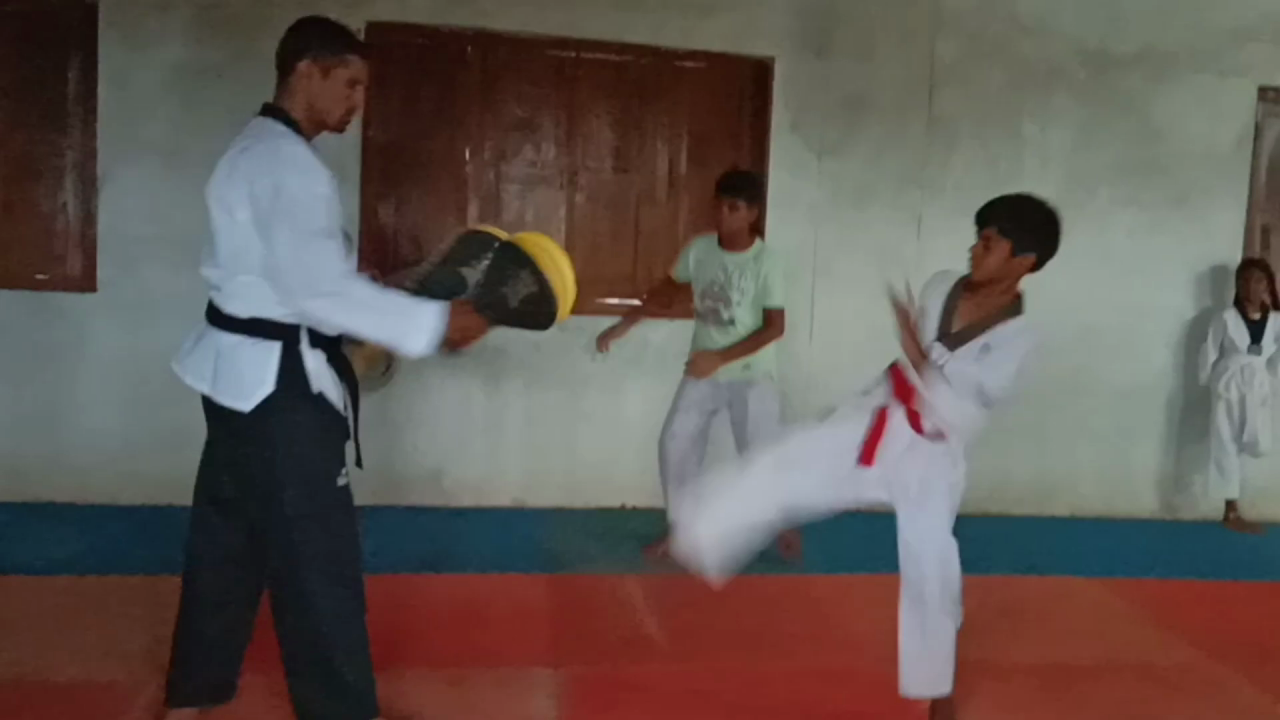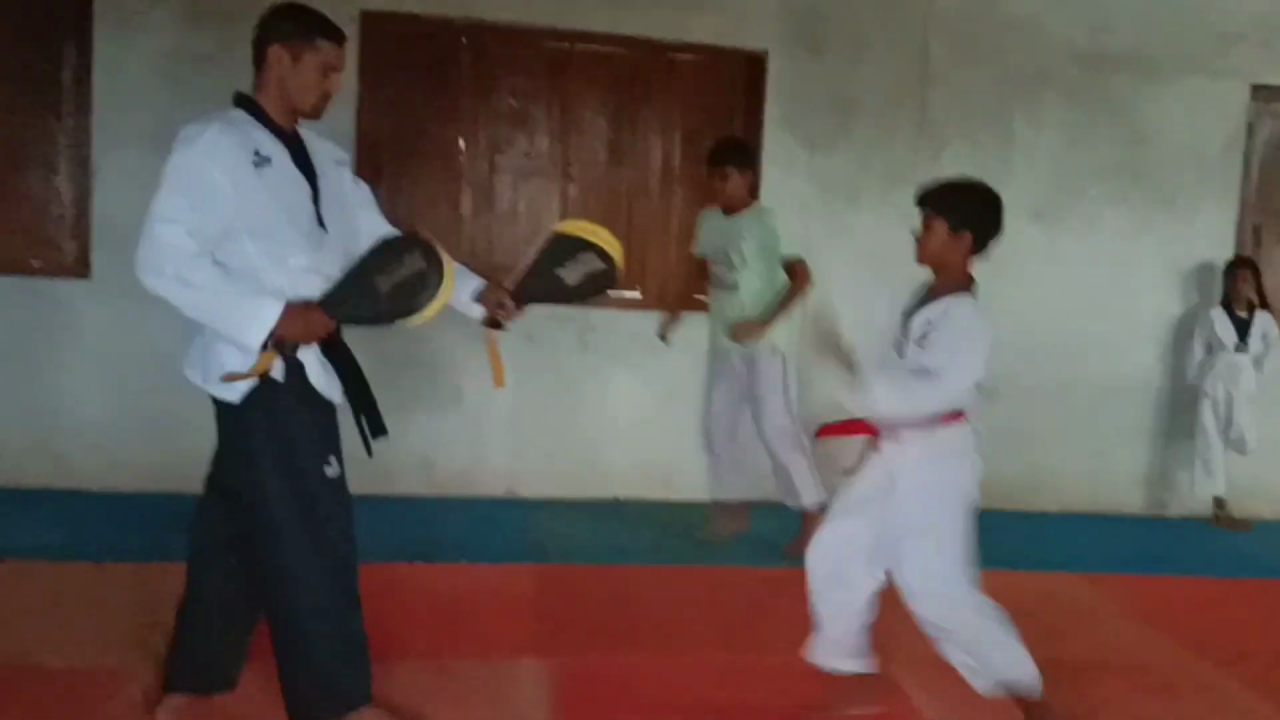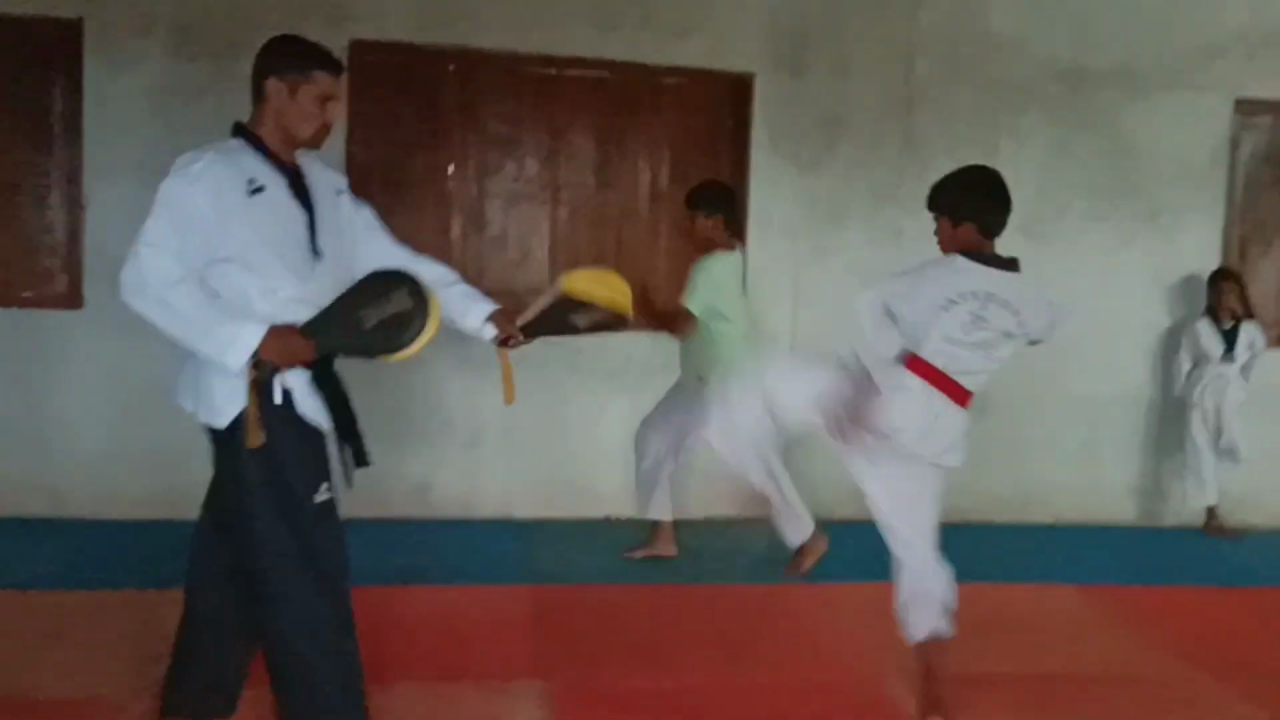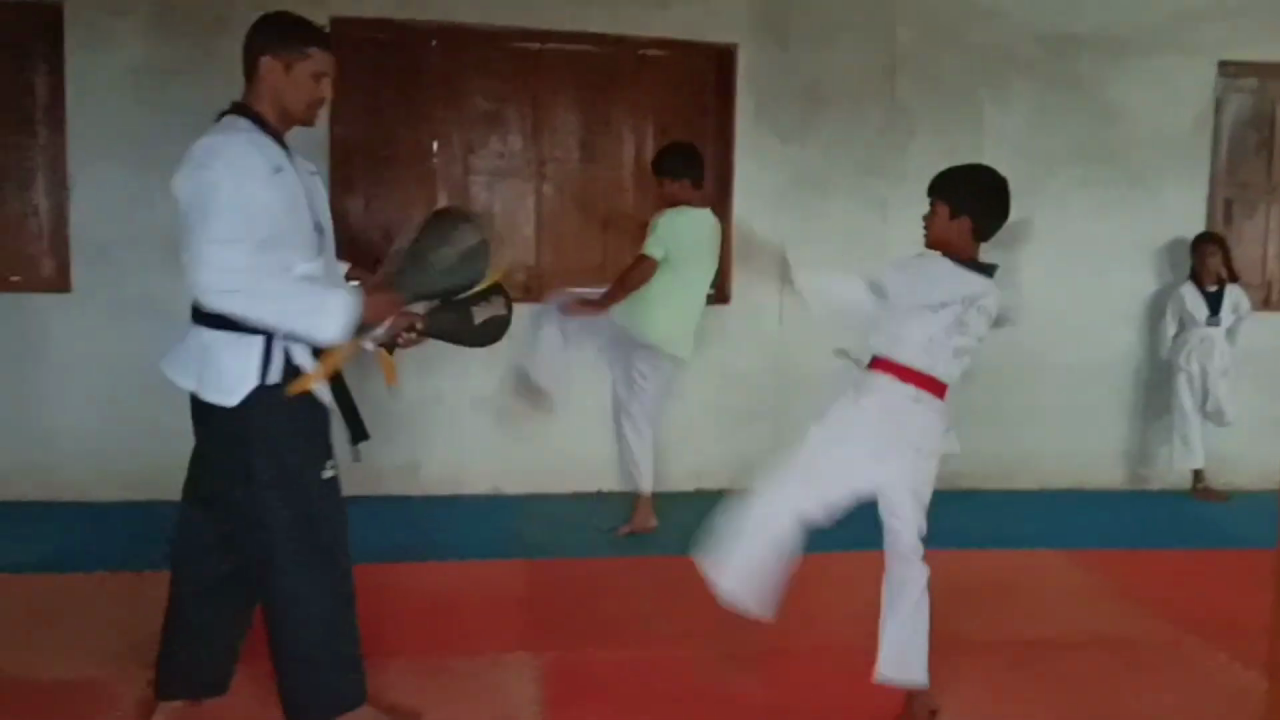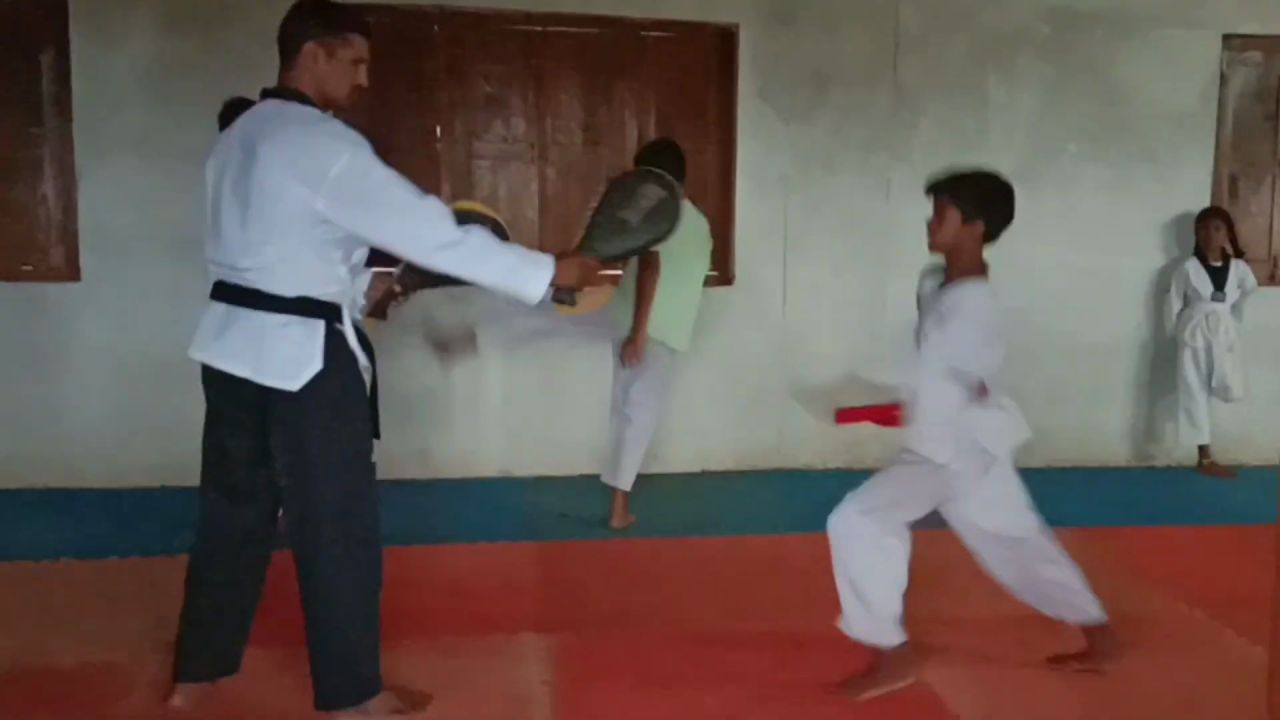
dt=0.3s
person 1, frame 1
left shoulder: (259, 149)
right shoulder: (287, 164)
right elbow: (320, 287)
left wrist: (379, 316)
right wrist: (434, 324)
left hip: (238, 365)
right hip: (274, 375)
left knee: (228, 531)
right knee: (315, 547)
person 1, frame 2
left shoulder: (322, 157)
right shoulder: (213, 144)
left elbow: (380, 240)
right elbow: (163, 257)
left wrist: (473, 291)
right wrist: (269, 318)
left hip: (295, 366)
right hip: (262, 368)
left knee: (239, 522)
right knee: (310, 535)
person 1, frame 3
left shoulder: (325, 186)
right shoulder: (206, 176)
left elbow: (394, 263)
right elbow: (147, 281)
left wrist: (483, 315)
right wrist: (251, 341)
left hip: (294, 391)
right hip: (252, 394)
left knee: (236, 549)
right knee: (301, 559)
person 1, frame 4
left shoulder: (288, 160)
right shoulder: (231, 155)
left elbow: (306, 271)
right elbow: (221, 277)
left wrist: (370, 321)
right wrist: (350, 308)
left hip: (231, 367)
right hip: (256, 371)
left knee: (224, 523)
right knee: (306, 536)
person 1, frame 5
left shoulder: (240, 136)
right shoulder: (323, 143)
right elbow: (426, 231)
left wrist: (352, 285)
right wrist: (547, 271)
left hip: (237, 342)
right hip: (302, 352)
left knee: (235, 508)
right knee: (337, 523)
person 2, frame 1
left shoulder: (1016, 338)
right shoulder: (942, 287)
left elbow: (950, 408)
left wrist: (915, 351)
left hip: (929, 456)
right hip: (876, 421)
left knee: (929, 579)
right knee: (768, 481)
right ankle: (692, 554)
person 2, frame 2
left shoulder: (963, 319)
right shoulder: (932, 301)
left elbow: (922, 399)
left hip: (933, 463)
right hip: (900, 458)
left knee: (938, 595)
right knee: (833, 555)
person 2, frame 3
left shoulder: (943, 272)
right shoulder: (1028, 295)
left elbow: (880, 327)
right elbow: (1042, 326)
left hip: (899, 399)
right hip: (942, 428)
left knee: (765, 386)
right knee: (917, 553)
person 2, frame 4
left shoulder: (924, 269)
right shoulder: (988, 288)
left elbow: (847, 291)
left wrist: (791, 271)
left hip: (878, 412)
right hip: (925, 422)
left knee: (778, 498)
right knee: (904, 551)
left ankle: (742, 589)
person 2, frame 5
left shoulder: (972, 307)
right shoulder: (952, 288)
left elbow: (945, 399)
left hip: (960, 441)
right hip: (964, 434)
left knee: (858, 523)
right knee: (1015, 538)
left ankle: (892, 655)
right ankle: (1098, 638)
person 3, frame 1
left shoulder: (764, 260)
right shoulder: (699, 248)
left elbow: (775, 327)
right elbow: (669, 289)
left wrist: (721, 358)
right wrist: (625, 324)
left hip: (751, 374)
right hip: (703, 371)
right knee: (675, 442)
person 3, frame 2
left shoulder: (764, 221)
right shoulder: (707, 220)
left elbow: (800, 276)
left wrist: (763, 324)
right wrist: (677, 313)
left hip: (761, 344)
right hip: (725, 344)
left knee: (776, 427)
right knee: (718, 425)
left ankle: (812, 509)
right ankle: (733, 508)
person 3, frame 3
left shoulder: (708, 269)
right shoulder: (733, 253)
left elbow: (680, 326)
left wrist: (644, 307)
left hip: (728, 380)
right hip: (700, 379)
right knee: (651, 442)
left ankle: (808, 539)
right ankle: (663, 538)
person 3, frame 4
left shoulder: (670, 220)
right shoulder: (712, 225)
left elbow: (643, 270)
left wrist: (598, 305)
left hip: (638, 319)
right hip: (675, 341)
left knee: (556, 316)
right knee: (636, 418)
left ankle: (537, 380)
right ankle: (643, 509)
person 3, frame 5
right shoulder: (700, 223)
left elbow: (651, 269)
left wrist: (638, 332)
left hip: (639, 322)
right hip: (671, 335)
right knee: (636, 415)
right ankle: (619, 508)
person 4, frame 1
right shoulder: (1226, 318)
right elbow: (1208, 354)
right wrist: (1211, 384)
left hip: (1257, 390)
right hip: (1229, 388)
right knee: (1226, 447)
right ankle: (1232, 511)
person 4, frame 2
right shoulder: (1213, 316)
right elbow: (1197, 352)
right wrist: (1198, 381)
left hip: (1243, 386)
right hip: (1215, 386)
left knee: (1244, 443)
right knee: (1211, 444)
right ankle: (1220, 507)
person 4, frame 3
left shoulder: (1249, 329)
right shoulder: (1198, 328)
left elbow: (1257, 354)
right elbow: (1183, 364)
left wrist: (1240, 381)
right wrist: (1185, 394)
left hip: (1231, 397)
right hip: (1204, 396)
left knee: (1235, 452)
right knee: (1202, 454)
right ankle: (1212, 517)
person 4, frame 4
left shoulder: (1233, 292)
right shoulder: (1184, 292)
left elbow: (1243, 318)
right elbow: (1169, 328)
left wrist: (1226, 345)
right wrist: (1171, 358)
left hip: (1218, 360)
right hip: (1189, 360)
left knee: (1223, 416)
right knee: (1189, 418)
right ankle: (1199, 481)
person 4, frame 5
left shoulder: (1238, 268)
right shoulder: (1188, 268)
left elbow: (1249, 292)
right elbow: (1173, 304)
left wrist: (1232, 321)
right wrist: (1176, 334)
left hip: (1224, 335)
right hip: (1194, 335)
left knee: (1231, 392)
right knee: (1194, 393)
right ankle: (1205, 457)
